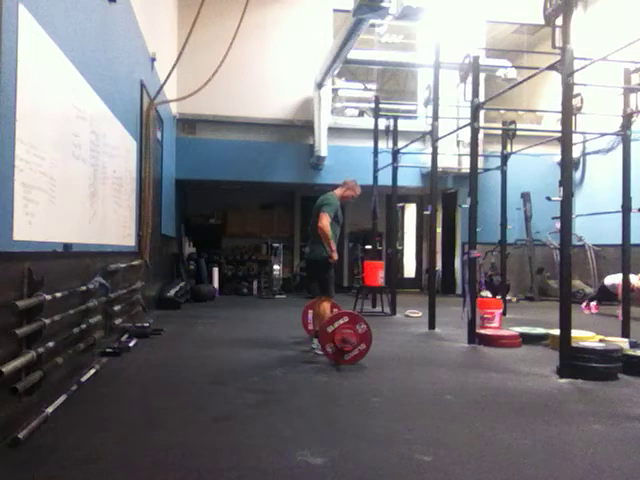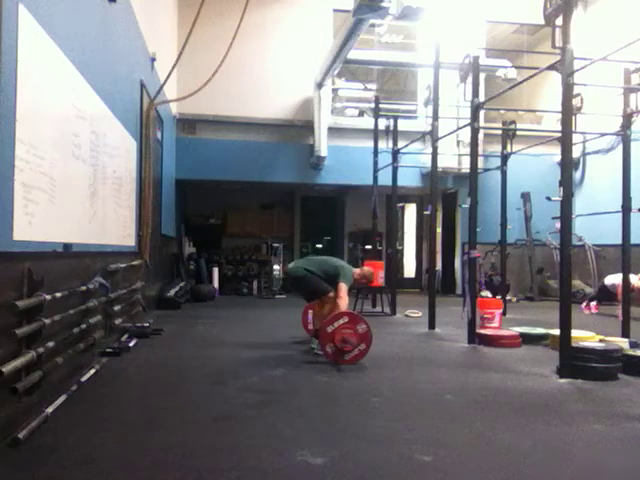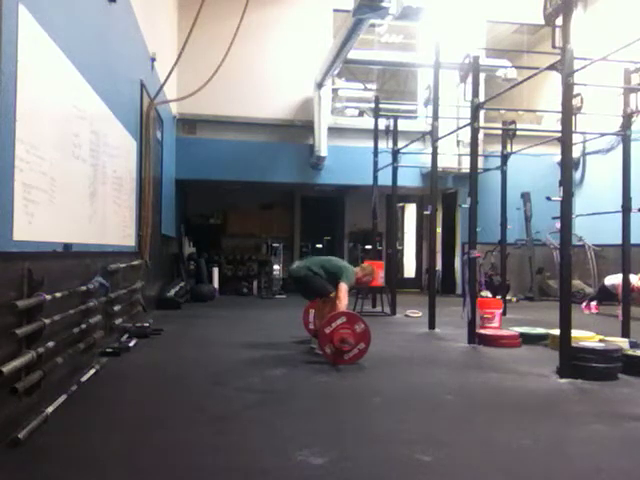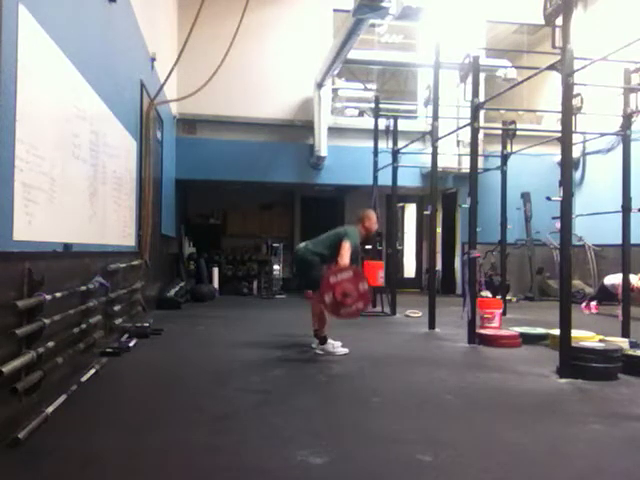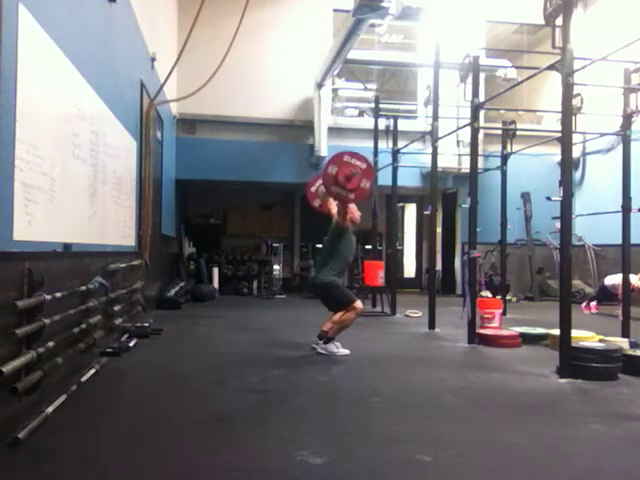
dt=1s
person 1, frame 1
left shoulder: (328, 200)
right shoulder: (331, 200)
right elbow: (323, 225)
right wrist: (333, 250)
left hip: (314, 255)
right hip: (322, 256)
left knee: (320, 298)
right knee: (326, 298)
left ankle: (317, 338)
person 1, frame 2
left shoulder: (344, 269)
right shoulder: (348, 273)
left elbow: (337, 296)
right elbow: (342, 297)
left hip: (293, 270)
right hip: (298, 272)
left knee: (324, 299)
right knee: (329, 298)
left ankle: (317, 338)
person 1, frame 3
left shoulder: (346, 269)
right shoulder: (349, 274)
left elbow: (337, 296)
right elbow: (341, 297)
left hip: (298, 269)
right hip: (301, 271)
left knee: (328, 299)
right knee: (331, 298)
person 1, frame 4
left shoulder: (351, 232)
right shoulder: (353, 234)
left elbow: (340, 258)
right elbow: (343, 259)
left hip: (305, 253)
right hip: (307, 255)
left knee: (317, 297)
left ankle: (319, 338)
right ankle: (322, 343)
person 1, frame 5
left shoulder: (342, 227)
right shoulder: (342, 228)
left elbow: (334, 210)
right elbow: (342, 211)
left wrist: (330, 196)
left hip: (324, 280)
right hip: (325, 281)
left knee: (346, 308)
right knee: (356, 307)
left ankle: (321, 338)
right ankle: (326, 342)
